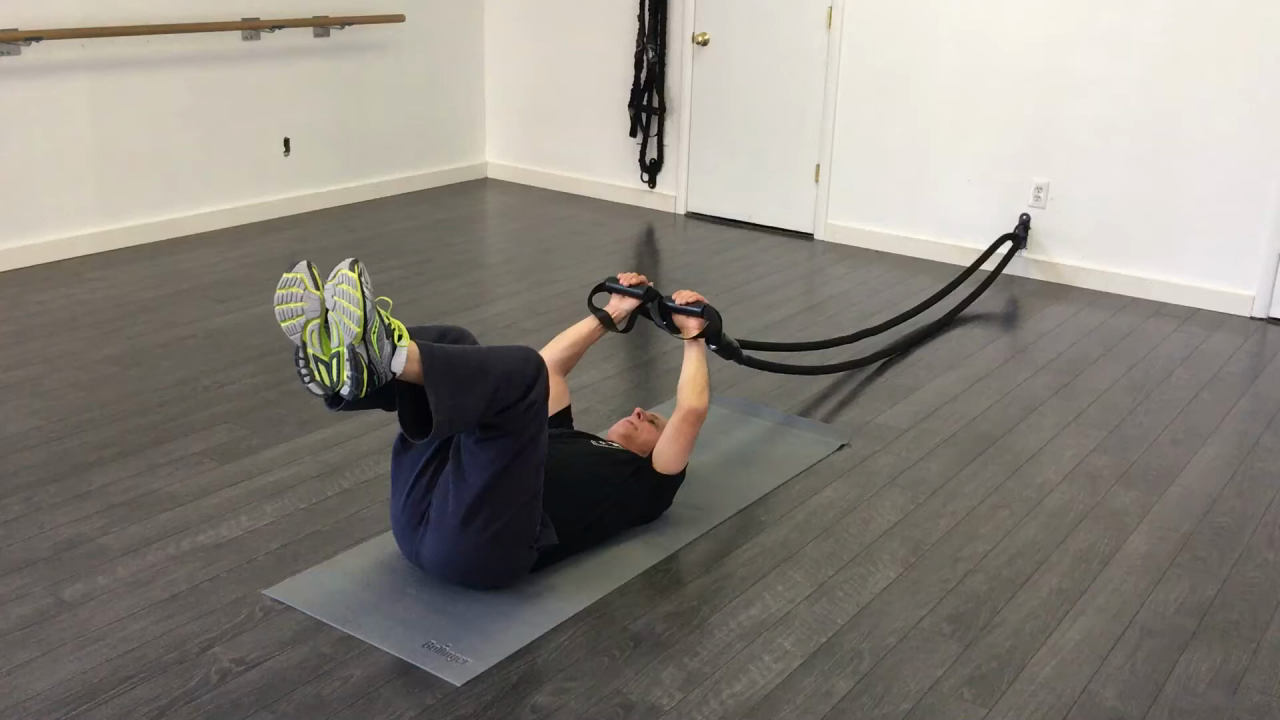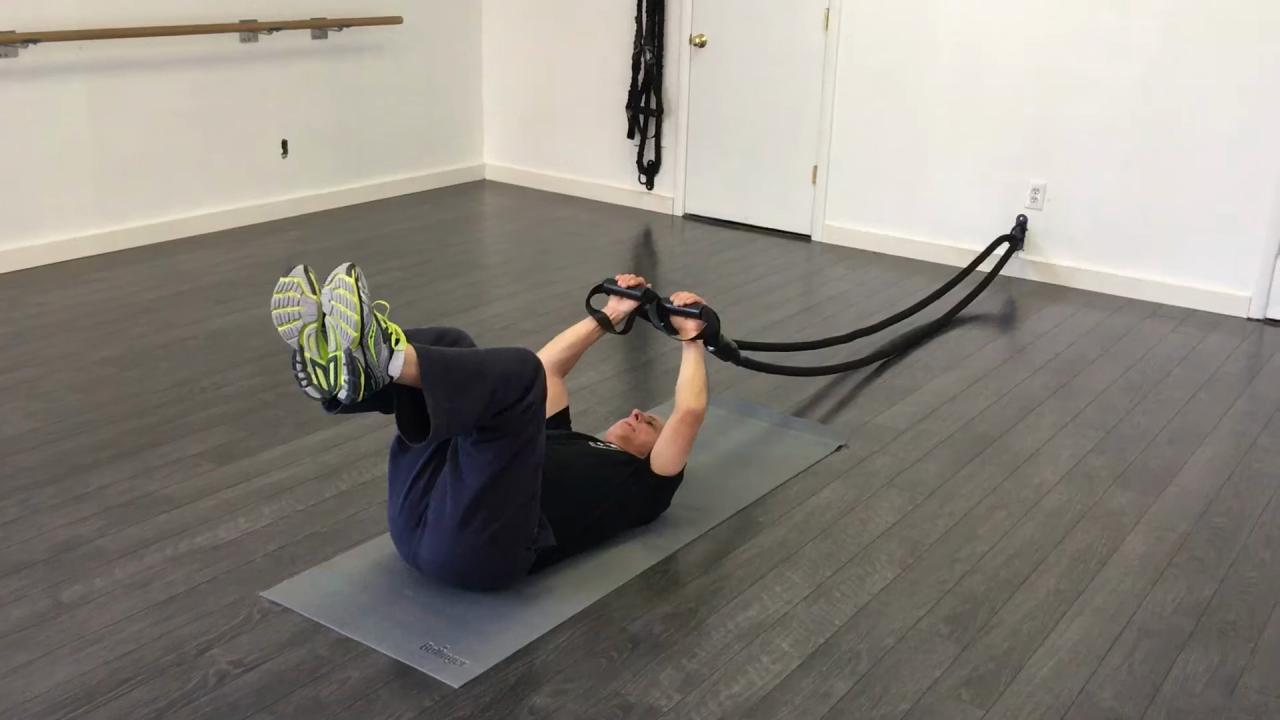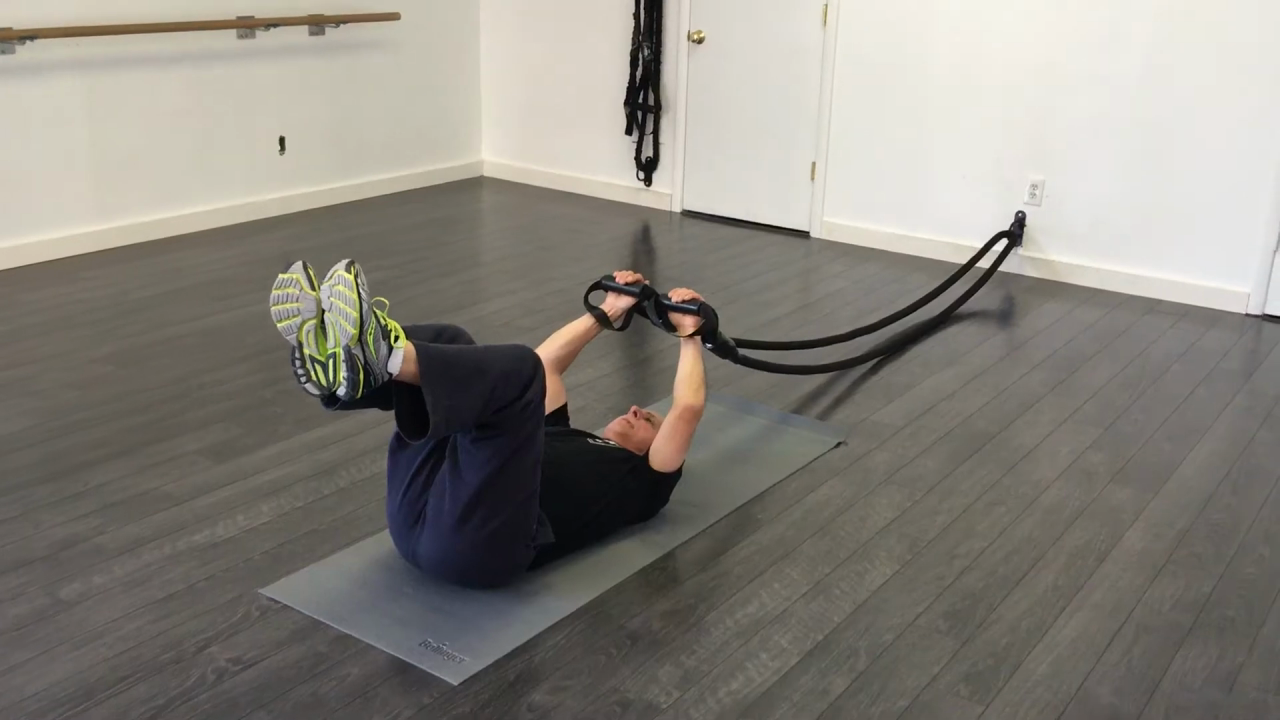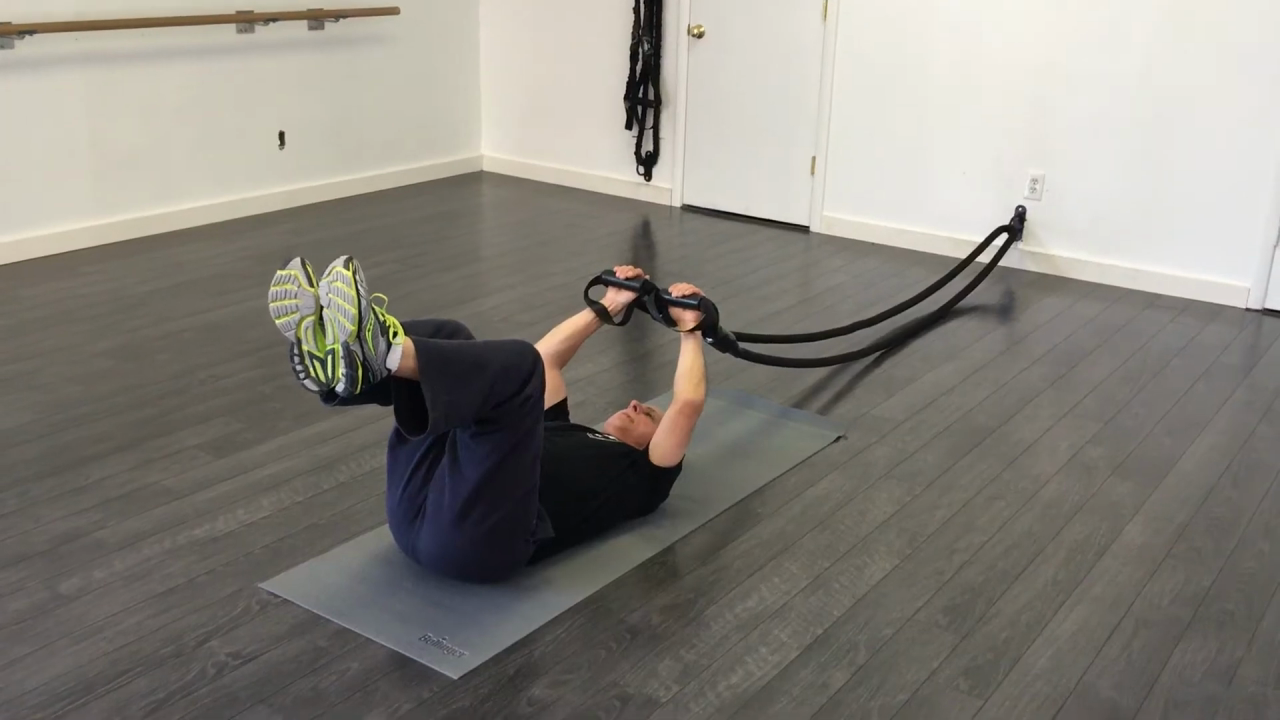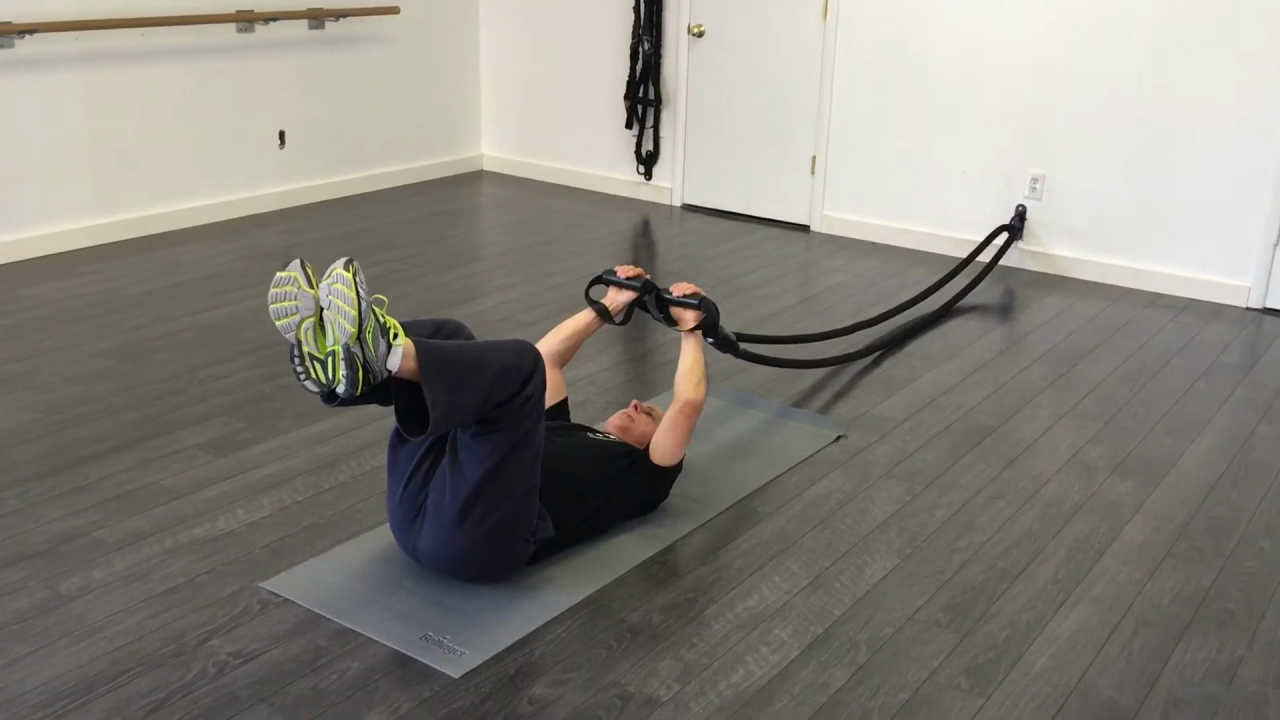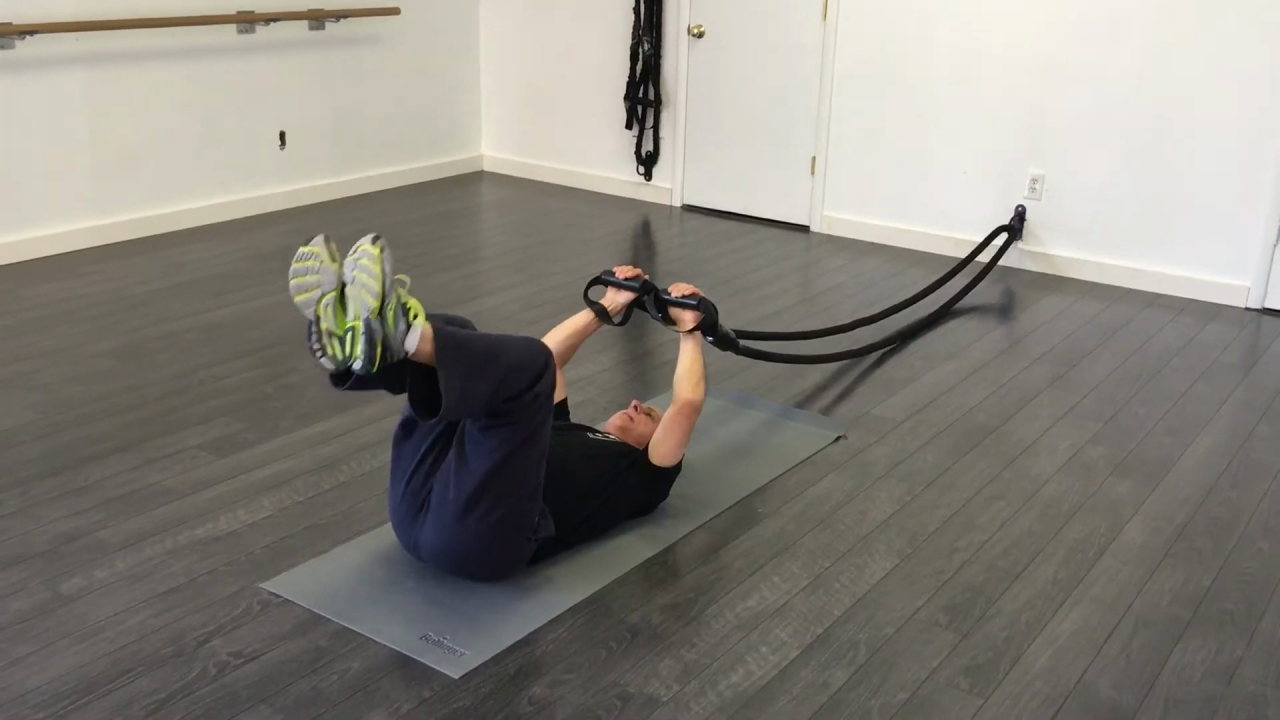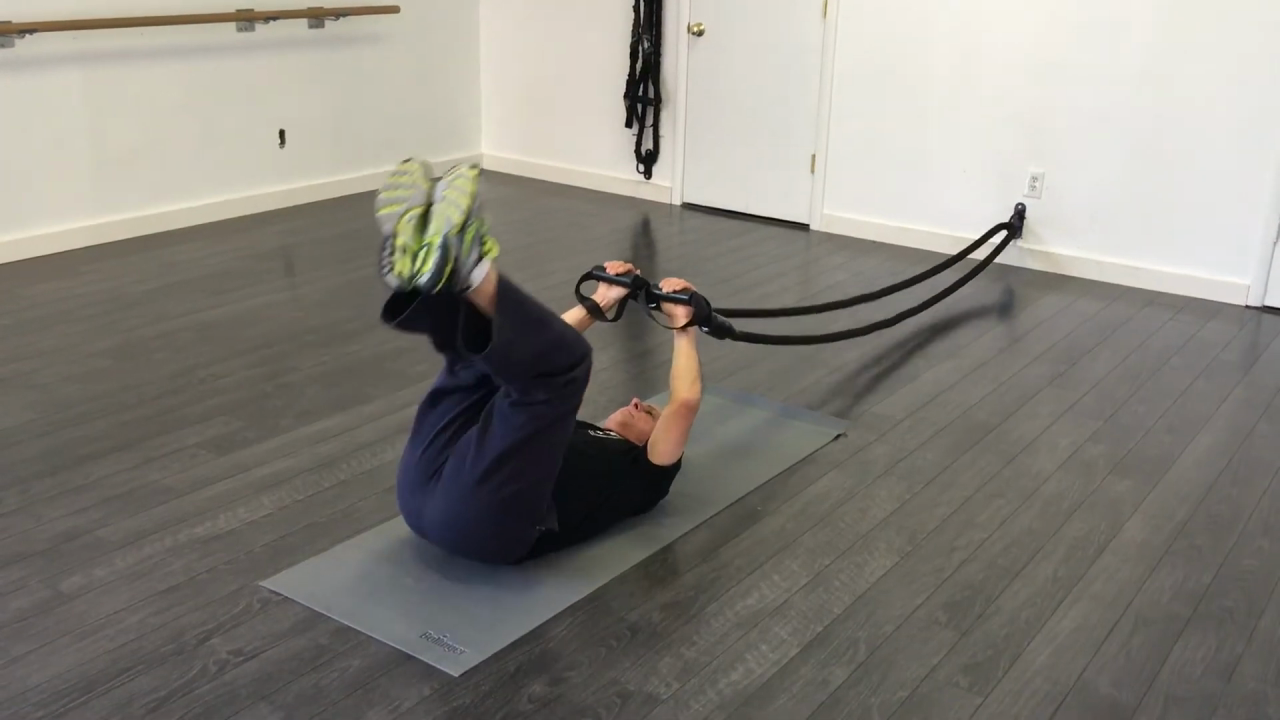
dt=0.3s
person 1, frame 1
left shoulder: (644, 486)
right shoulder: (568, 439)
left elbow: (691, 412)
right elbow: (551, 364)
left wrist: (692, 337)
right wrist: (609, 316)
left hip: (484, 543)
right hip: (422, 516)
left knee: (519, 370)
right knee: (449, 344)
left ankle: (386, 353)
right ankle: (341, 362)
person 1, frame 2
left shoulder: (641, 487)
right shoulder: (566, 440)
left elbow: (689, 413)
right elbow: (548, 366)
left wrist: (691, 339)
right wrist: (608, 317)
left hip: (482, 545)
right hip: (419, 518)
left knee: (517, 372)
right knee: (447, 347)
left ankle: (383, 356)
right ankle: (340, 365)
person 1, frame 3
left shoulder: (641, 485)
right shoulder: (566, 436)
left elbow: (687, 410)
right elbow: (547, 362)
left wrist: (688, 335)
right wrist: (606, 314)
left hip: (480, 543)
right hip: (418, 516)
left knee: (517, 369)
right knee: (447, 343)
left ankle: (383, 354)
right ankle: (342, 361)
person 1, frame 4
left shoulder: (641, 478)
right shoulder: (563, 430)
left elbow: (688, 404)
right elbow: (546, 357)
left wrist: (689, 330)
right wrist: (606, 309)
left hip: (481, 535)
right hip: (419, 508)
left knee: (515, 365)
right knee: (445, 339)
left ankle: (382, 351)
right ankle: (337, 358)
person 1, frame 5
left shoulder: (642, 478)
right shoulder: (567, 432)
left elbow: (688, 404)
right elbow: (548, 355)
left wrist: (689, 329)
right wrist: (607, 308)
left hip: (481, 537)
right hip: (420, 509)
left knee: (516, 365)
right knee: (445, 339)
left ankle: (379, 352)
right ankle: (342, 357)
person 1, frame 6
left shoulder: (642, 477)
right shoulder: (568, 432)
left elbow: (687, 404)
right elbow: (550, 355)
left wrist: (689, 331)
right wrist: (605, 308)
left hip: (482, 533)
right hip: (421, 507)
left knee: (525, 363)
right knee: (450, 336)
left ankle: (398, 333)
right ankle: (355, 336)
person 1, frame 7
left shoulder: (640, 475)
right shoulder: (575, 436)
left elbow: (684, 403)
right elbow: (539, 344)
left wrist: (683, 327)
right wrist: (598, 303)
left hip: (487, 520)
right hip: (426, 489)
left knee: (560, 358)
left ankle: (466, 268)
right ankle: (429, 270)
